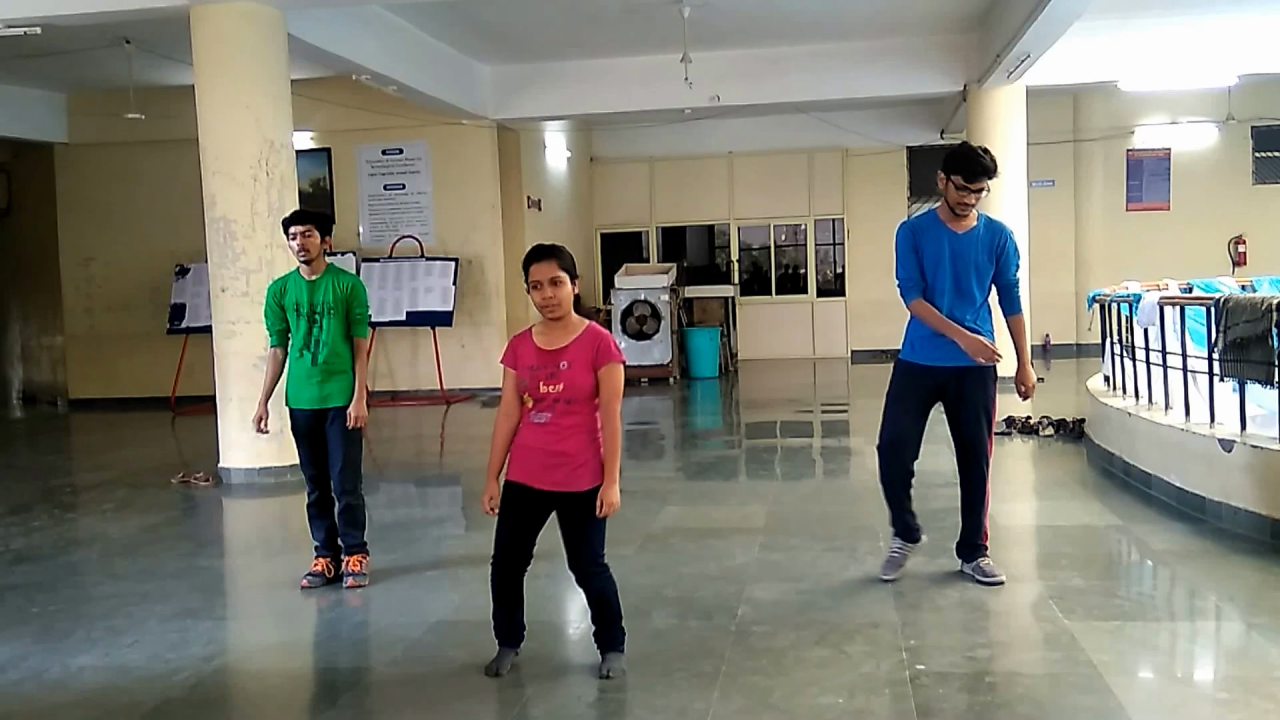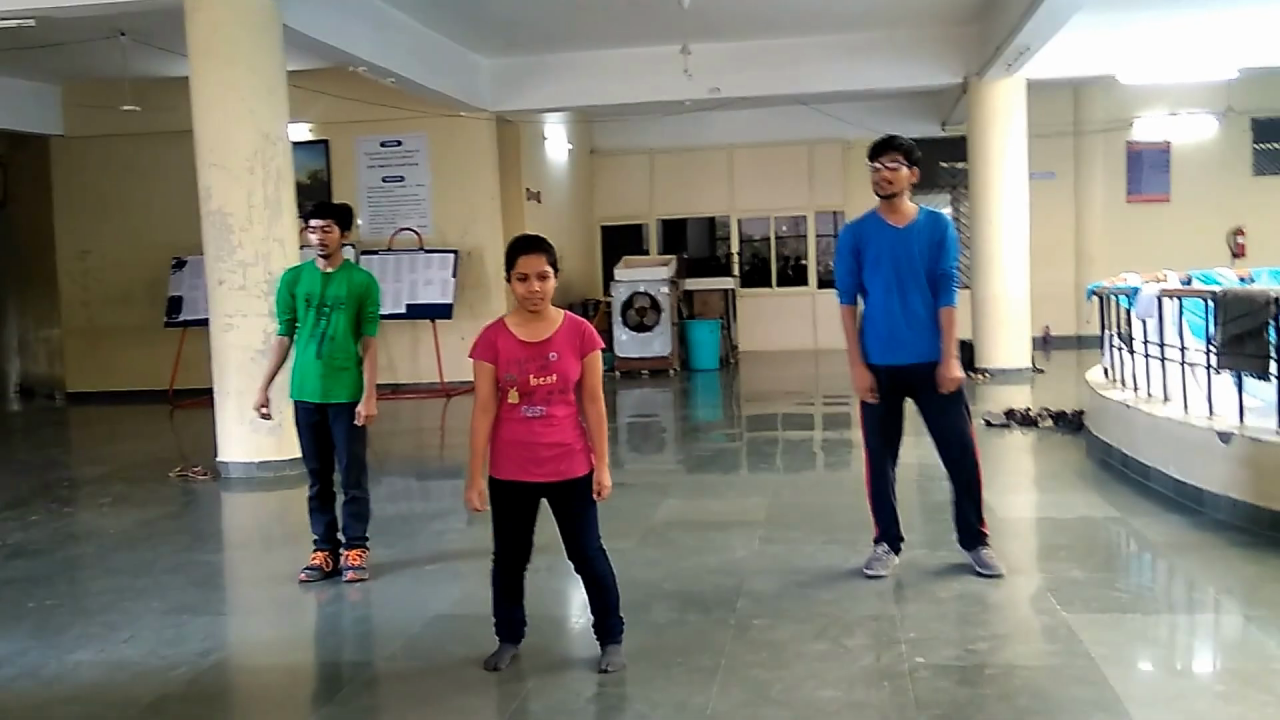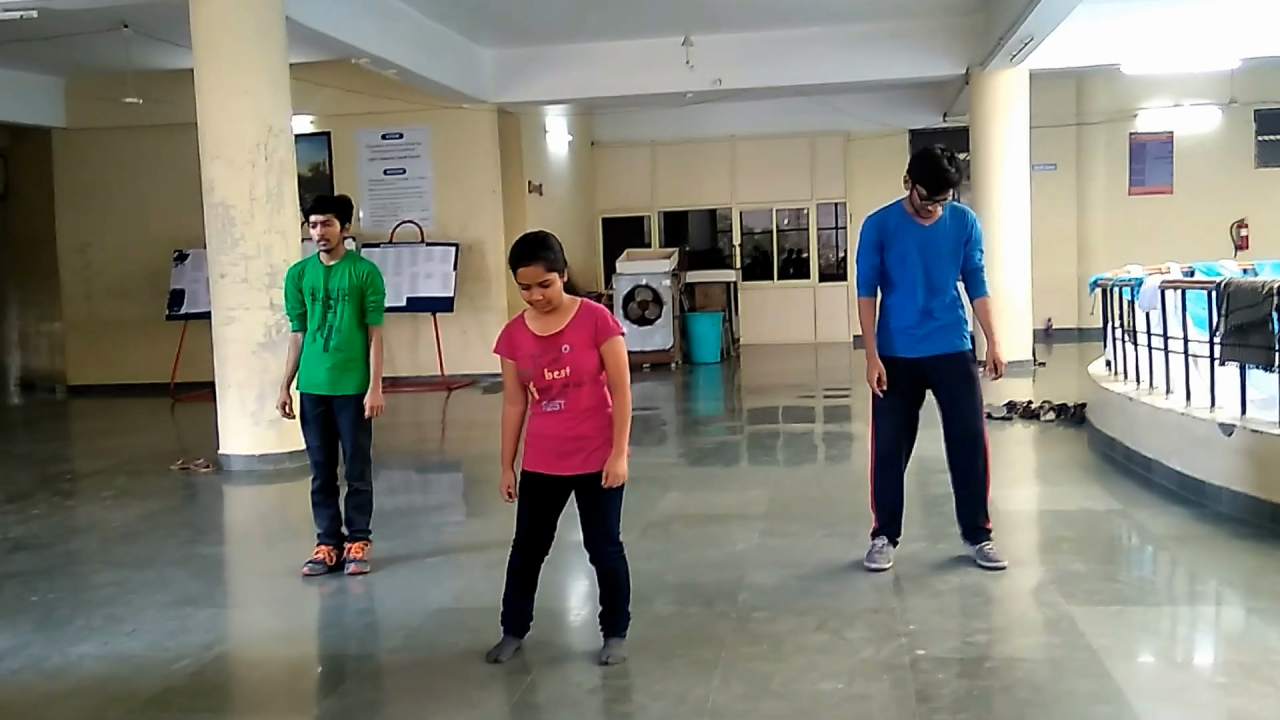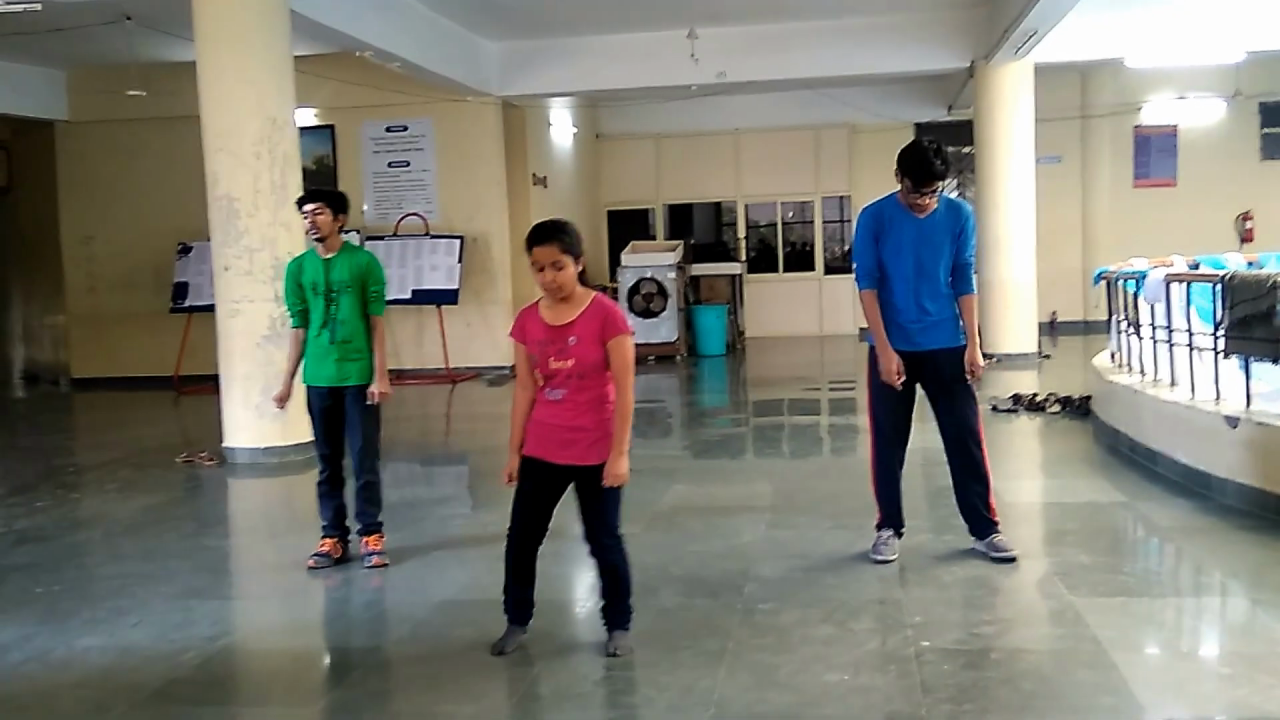
dt=1s
person 1, frame 1
left shoulder: (599, 342)
right shoulder: (519, 346)
left elbow: (610, 417)
right elbow: (508, 415)
left wrist: (611, 482)
right wrist: (492, 478)
left hip: (580, 479)
right hip: (524, 478)
left knee: (587, 567)
right knee: (506, 562)
left ankle: (612, 646)
right ankle: (508, 643)
person 1, frame 2
left shoulder: (579, 331)
right shoulder: (492, 338)
left elbow: (593, 402)
right elbow: (484, 410)
left wrist: (602, 465)
right wrist: (475, 476)
left hip: (571, 468)
right hip: (510, 472)
left knee: (588, 555)
right knee: (509, 557)
left ankle: (611, 639)
right ankle: (509, 639)
person 1, frame 3
left shoulder: (596, 319)
right shoulder: (513, 334)
left elbow: (621, 390)
right elbow: (514, 403)
left wrist: (619, 453)
right wrist: (507, 465)
left hip: (595, 459)
right hip: (541, 464)
left knee: (604, 548)
right knee: (527, 548)
left ankle: (615, 633)
right ankle: (513, 631)
person 1, frame 4
left shoulder: (607, 314)
right shoulder: (527, 320)
left elbow: (623, 389)
right elbow: (525, 389)
left wrist: (619, 453)
right wrist: (514, 450)
left hip: (594, 452)
right hip: (542, 451)
left knee: (604, 539)
right knee: (522, 535)
left ankle: (618, 625)
right ankle: (516, 621)
person 2, frame 1
left shoulder: (998, 235)
right shoulder: (914, 231)
left elbow: (1011, 300)
right elbow: (912, 296)
left wrist: (1024, 362)
right wrist: (961, 337)
left hip: (978, 364)
right hip: (920, 360)
left knee: (976, 459)
right knee: (894, 446)
left ankle: (973, 551)
right ankle: (905, 535)
person 2, frame 2
left shoulder: (938, 226)
right shoulder: (855, 234)
left elbow: (947, 294)
right elbow: (847, 300)
left wrist: (950, 357)
right wrist: (857, 364)
left hip: (931, 359)
right hip: (879, 362)
left knee: (960, 449)
right knee: (880, 455)
left ankle: (974, 540)
right ankle: (887, 542)
person 2, frame 3
left shoulder: (965, 222)
right shoulder: (879, 225)
left elbow: (976, 284)
right elbow: (866, 291)
left wrist: (993, 343)
right wrist: (871, 355)
left hip: (953, 350)
right hip: (896, 354)
left knee: (970, 441)
right knee: (889, 448)
left ankle: (977, 533)
right ankle: (884, 535)
person 2, frame 4
left shoulder: (959, 215)
right shoulder: (874, 218)
left elbow: (965, 281)
right elbow: (867, 285)
left wrist: (973, 344)
right wrist: (885, 348)
left hip: (946, 344)
right hip: (892, 346)
left knee: (966, 436)
right knee: (888, 440)
left ankle: (984, 528)
right ankle: (889, 527)
person 3, frame 1
left shoulder: (349, 284)
right shoulder: (279, 289)
left elbow: (360, 347)
right elbow: (278, 350)
left wrist: (360, 397)
right wrist: (263, 401)
left hip: (341, 398)
right hip: (302, 400)
left knee: (346, 483)
right knee: (316, 485)
left ankle: (355, 554)
right ankle: (325, 556)
person 3, frame 2
left shoulder: (362, 282)
right shoulder: (293, 279)
left elbow: (369, 344)
right elbow: (284, 338)
left wrist: (370, 395)
right wrist: (265, 386)
left hip: (346, 394)
right hip: (306, 393)
left knee: (353, 477)
right knee: (318, 478)
left ankle: (355, 549)
right ankle: (324, 549)
person 3, frame 3
left shoulder: (365, 272)
right shoulder: (298, 274)
left elbow: (375, 334)
right elbow: (298, 334)
left wrist: (375, 386)
right wrist: (285, 386)
left hip: (352, 387)
right hip: (313, 387)
left knee: (357, 470)
right knee: (322, 472)
left ankle: (358, 542)
right ankle: (328, 543)
person 3, frame 4
left shoulder: (363, 262)
right shoulder: (298, 268)
left elbow: (376, 322)
right elbow: (299, 329)
left wrist: (381, 374)
right wrist: (287, 382)
left hip: (359, 376)
right hip: (319, 378)
left knee: (365, 460)
right knee: (328, 462)
left ankle: (371, 535)
right ankle: (333, 536)
